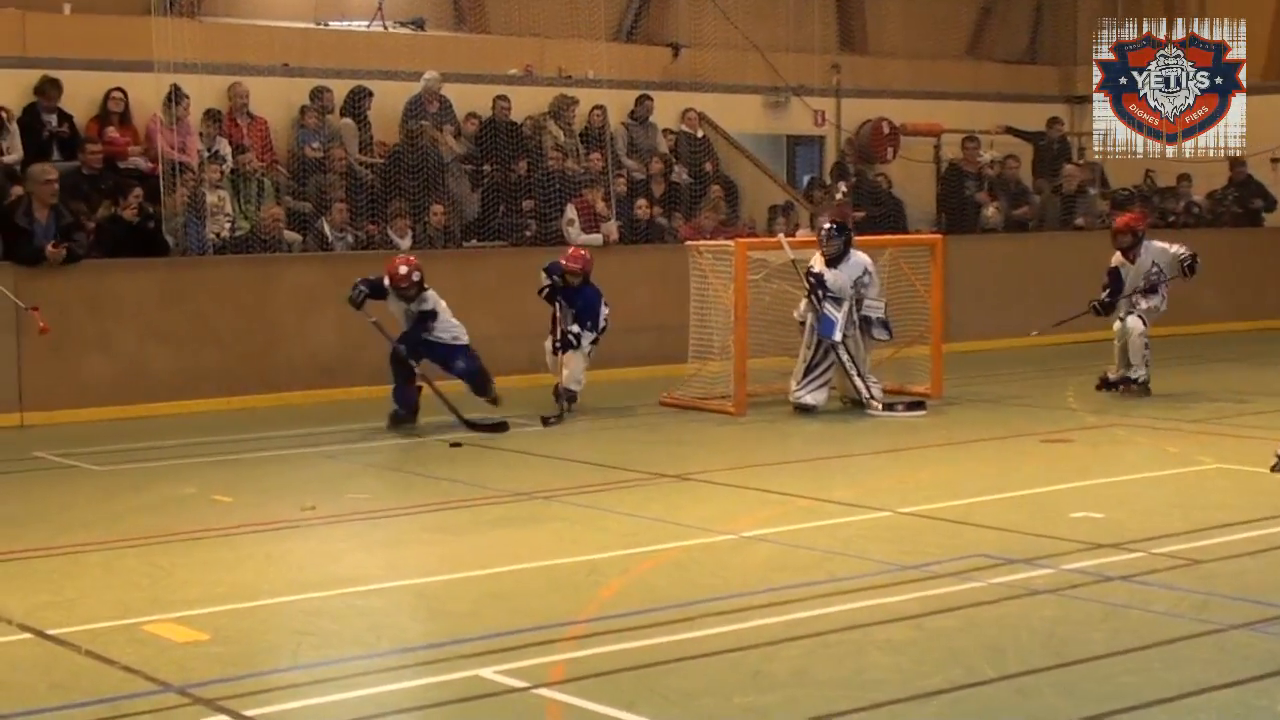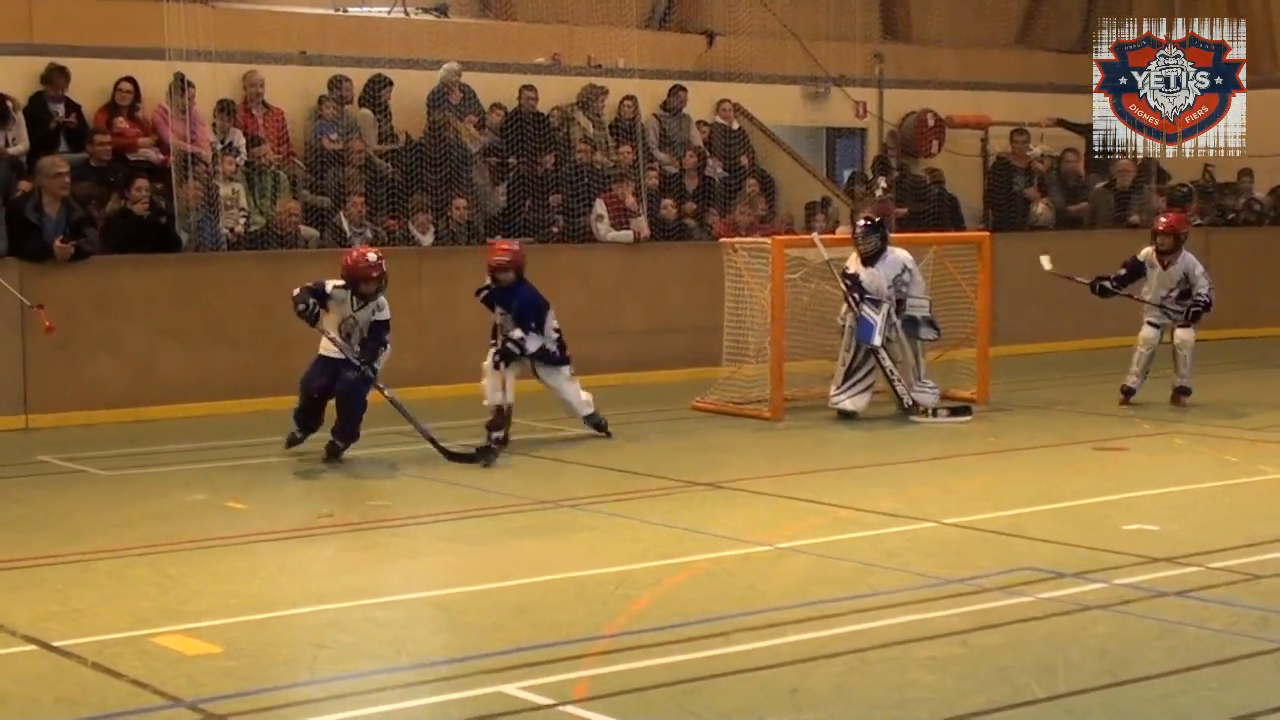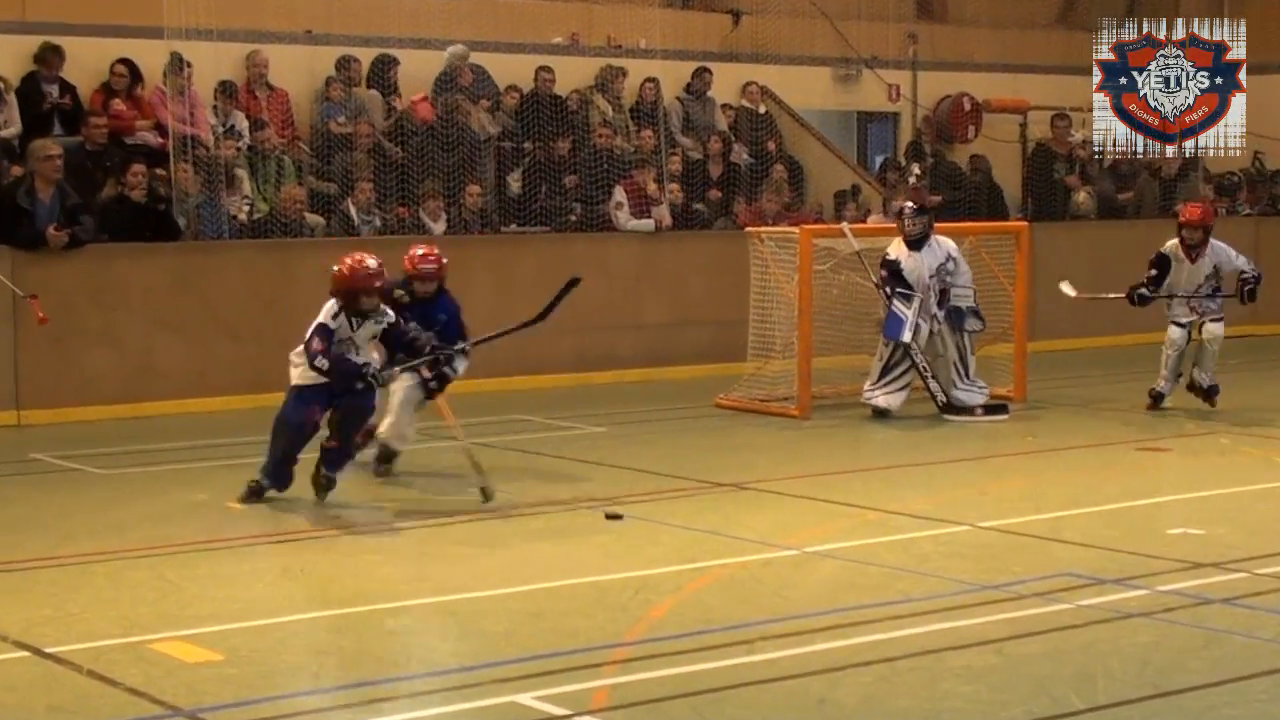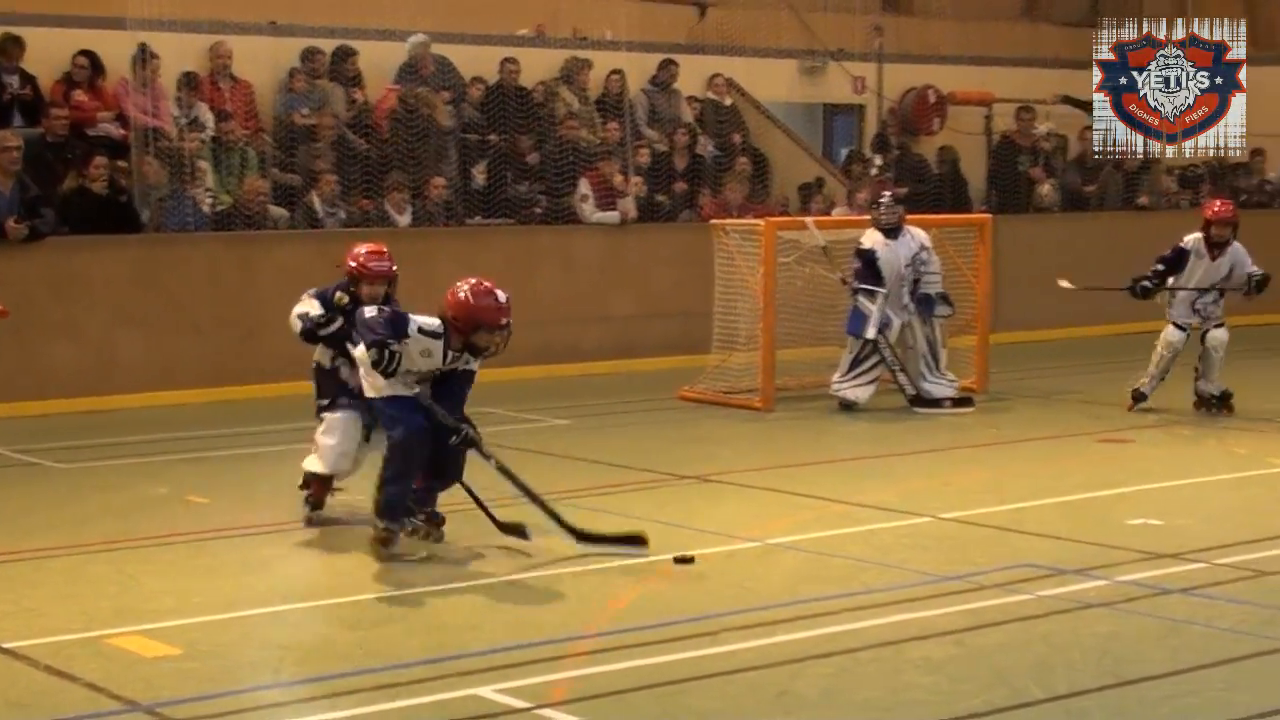
dt=0.4s
person 1, frame 1
left shoulder: (428, 299)
right shoulder: (389, 287)
left elbow: (420, 328)
right elbow: (367, 284)
left wrist: (405, 345)
right wrist: (359, 291)
left hip: (446, 335)
left knee: (467, 369)
right knee: (398, 359)
left ankle: (487, 390)
right ankle: (405, 411)
person 1, frame 2
left shoulder: (380, 306)
right shoulder: (336, 290)
left elbow: (376, 341)
right elbow: (305, 292)
left wrist: (366, 363)
right wrist: (307, 303)
left hip: (367, 354)
right hip: (336, 350)
left knee: (351, 390)
right knee: (311, 388)
left ankle: (340, 440)
right ankle: (303, 428)
person 1, frame 3
left shoulder: (382, 316)
right shoulder: (332, 316)
left elbow: (401, 339)
right elbow: (318, 358)
left wrist: (423, 348)
right wrist: (359, 370)
left hip: (354, 376)
right hip: (315, 373)
left knee: (354, 415)
right knee: (293, 425)
left ankle: (328, 469)
right ankle: (270, 479)
person 1, frame 4
left shoulder: (468, 357)
right shoulder: (424, 331)
left elbow: (452, 398)
right elbow: (370, 317)
left wrist: (461, 425)
right wrist: (377, 345)
left hip: (426, 386)
right hip: (389, 383)
left knee: (451, 447)
right knee: (410, 439)
left ankle: (417, 509)
right ankle: (389, 519)
person 2, frame 1
left shoulder: (590, 295)
right shoulder: (557, 271)
left elbow: (588, 328)
right elbow: (546, 272)
left wrist: (569, 338)
right wrist: (549, 291)
left hip: (586, 327)
right hip: (564, 321)
left knee: (575, 359)
right knee: (552, 349)
left ankle: (569, 394)
right ankle: (563, 383)
person 2, frame 2
left shoulder: (527, 296)
right shoulder: (499, 284)
left elbow: (531, 333)
left wrist: (509, 349)
right wrist: (487, 293)
left hip: (541, 339)
right hip: (508, 333)
left knee: (559, 380)
right knee: (493, 369)
left ankle: (589, 415)
right ankle: (499, 414)
person 2, frame 3
left shoulder: (447, 309)
right shoulder: (398, 293)
left elbow: (458, 350)
left wrist: (442, 373)
left hip: (432, 359)
left knee: (404, 393)
left ankle: (389, 447)
right ankle: (378, 430)
person 2, frame 4
right shoulder: (339, 296)
right elbow: (304, 310)
right wrist: (317, 325)
right hip: (336, 377)
left knee: (354, 444)
right knee: (339, 429)
left ankle: (316, 481)
right ankle: (317, 488)
person 3, frame 1
left shoulder: (862, 262)
right shoulder: (817, 265)
left elbow: (872, 294)
right elbow: (817, 293)
left wrist: (875, 318)
left hip: (851, 317)
right hip: (821, 315)
left knee: (857, 358)
right knee: (817, 357)
left ankle: (863, 393)
right ankle: (804, 396)
person 3, frame 2
left shoulder: (901, 259)
right shoulder: (854, 266)
left elbow: (916, 290)
right elbow: (852, 291)
left wrist: (921, 317)
left hip: (899, 317)
right hip: (866, 318)
left knee: (911, 360)
right knee: (858, 361)
left ankle: (918, 399)
right ankle: (846, 402)
person 3, frame 3
left shoulder: (946, 247)
right shoulder: (895, 253)
left elbow: (961, 279)
right elbow: (890, 281)
left wrist: (966, 307)
left hip: (944, 310)
right hip: (910, 313)
left knee: (957, 354)
right knee: (897, 355)
left ankle: (968, 398)
right ankle: (880, 398)
person 3, frame 4
left shoulder: (918, 237)
right shoulder: (870, 243)
left elbow: (931, 270)
right elbow: (864, 280)
left wrist: (935, 294)
right wrist: (866, 308)
left hip: (915, 302)
right hip: (882, 305)
left knee: (928, 346)
right knee: (867, 348)
left ankle: (938, 391)
right ankle: (848, 390)
person 4, frame 1
left shoulder: (1154, 248)
right shoulder: (1118, 260)
left elbow: (1178, 250)
right elbow: (1114, 286)
left wrist: (1188, 259)
right wrist: (1104, 302)
left hip: (1152, 298)
right hip: (1131, 300)
left knee: (1135, 327)
right knee: (1121, 331)
left ankle: (1138, 377)
right ankle: (1118, 375)
person 4, frame 2
left shoulder: (1187, 261)
right shoulder: (1148, 255)
left elbow: (1203, 284)
right elbow: (1129, 271)
left wrist: (1199, 305)
right wrist: (1109, 283)
left hip: (1181, 308)
right hip: (1155, 306)
left knee: (1184, 339)
right knee: (1147, 339)
left ankle: (1182, 387)
right ankle: (1131, 385)
person 4, frame 3
left shoulder: (1219, 251)
right shoulder: (1172, 248)
left elbow: (1244, 266)
right elbow: (1157, 269)
left wrist: (1249, 283)
right wrist: (1145, 289)
left hip: (1209, 300)
right hip: (1180, 301)
left knee: (1213, 333)
right knee: (1175, 339)
left ankle: (1201, 380)
right ankle: (1163, 388)
person 4, frame 4
left shoulder: (1236, 252)
right shoulder: (1191, 244)
left elbow: (1247, 275)
right elbow: (1167, 263)
left wrist: (1257, 280)
right wrist: (1148, 282)
left hip: (1211, 303)
right hip: (1183, 300)
left knee: (1217, 340)
right knee: (1173, 339)
left ankle: (1208, 391)
right ankle: (1146, 387)
